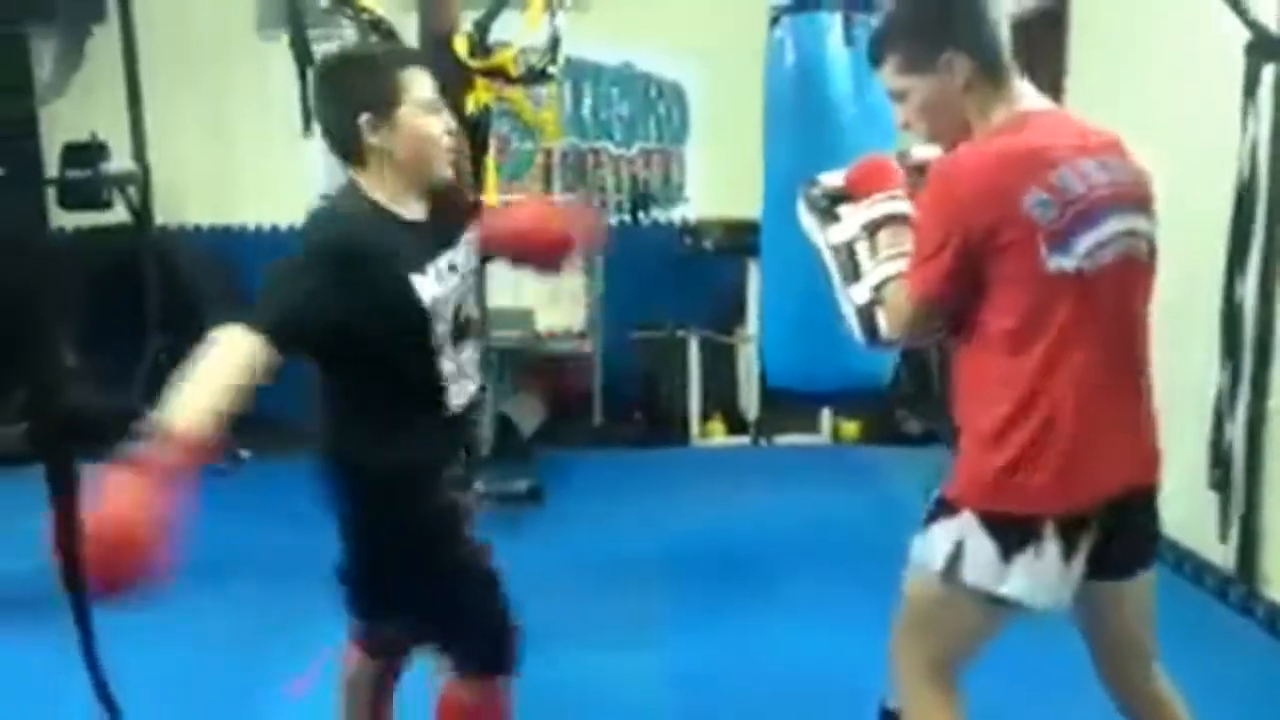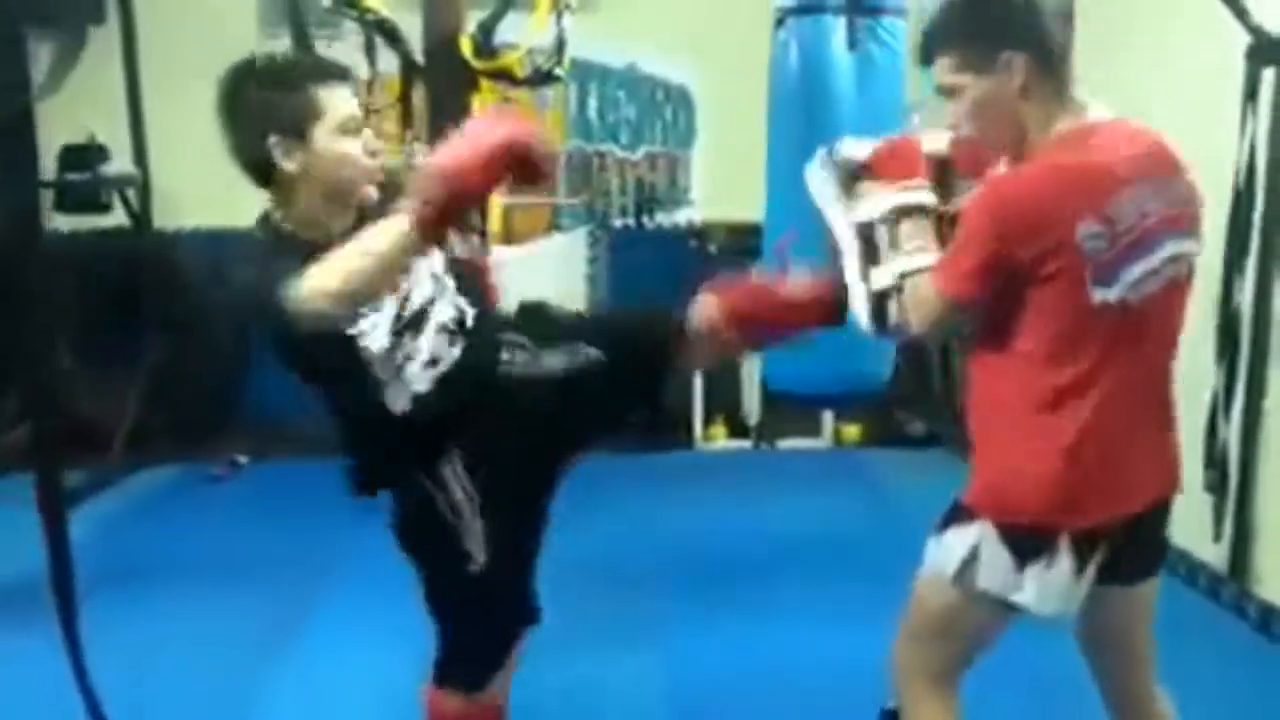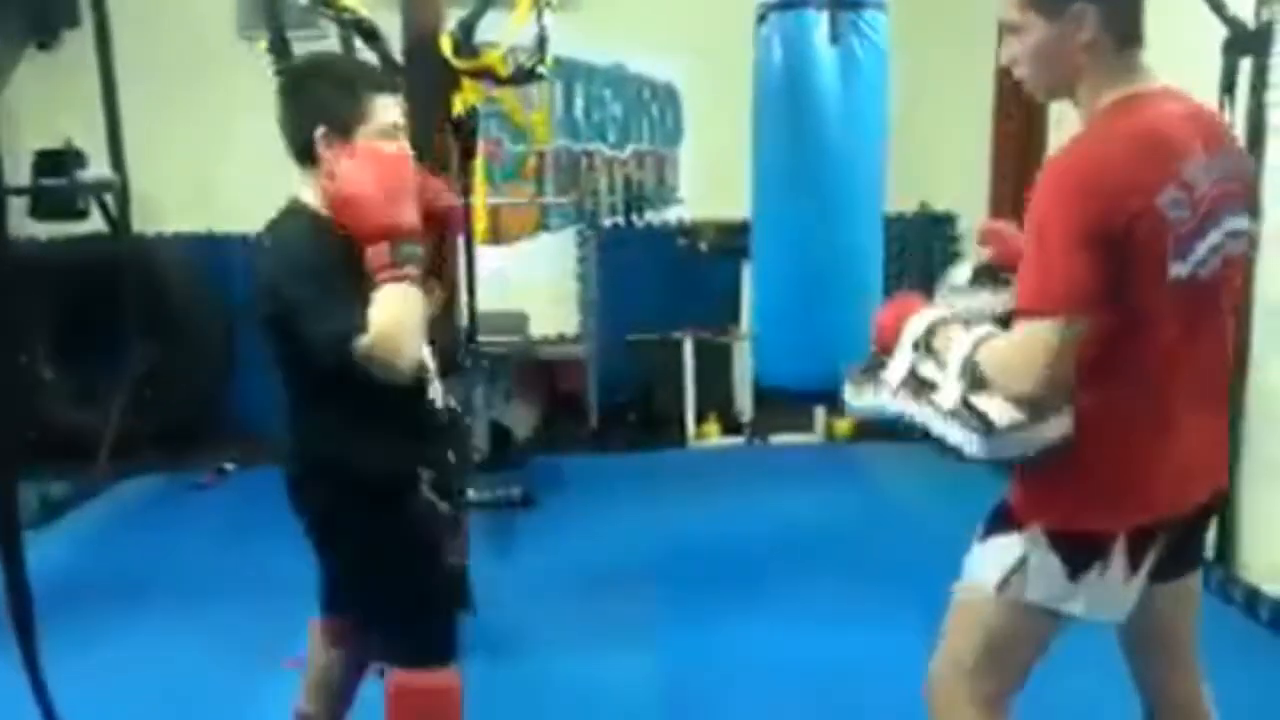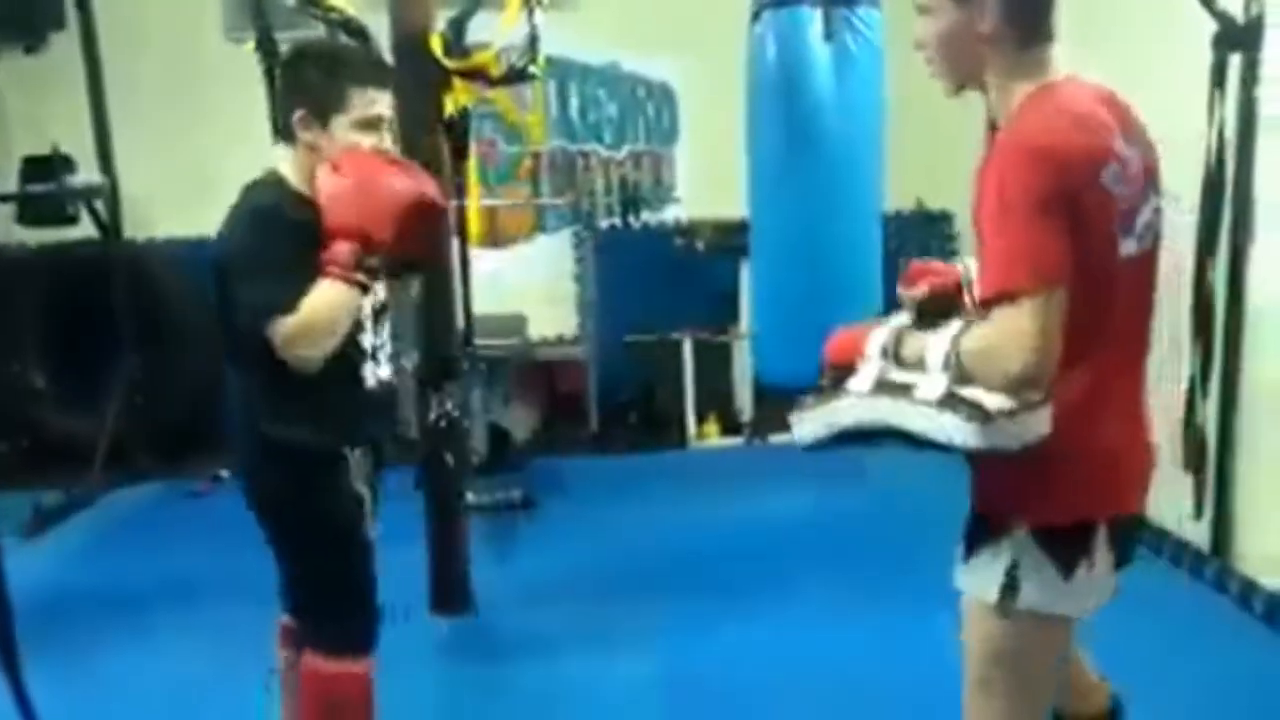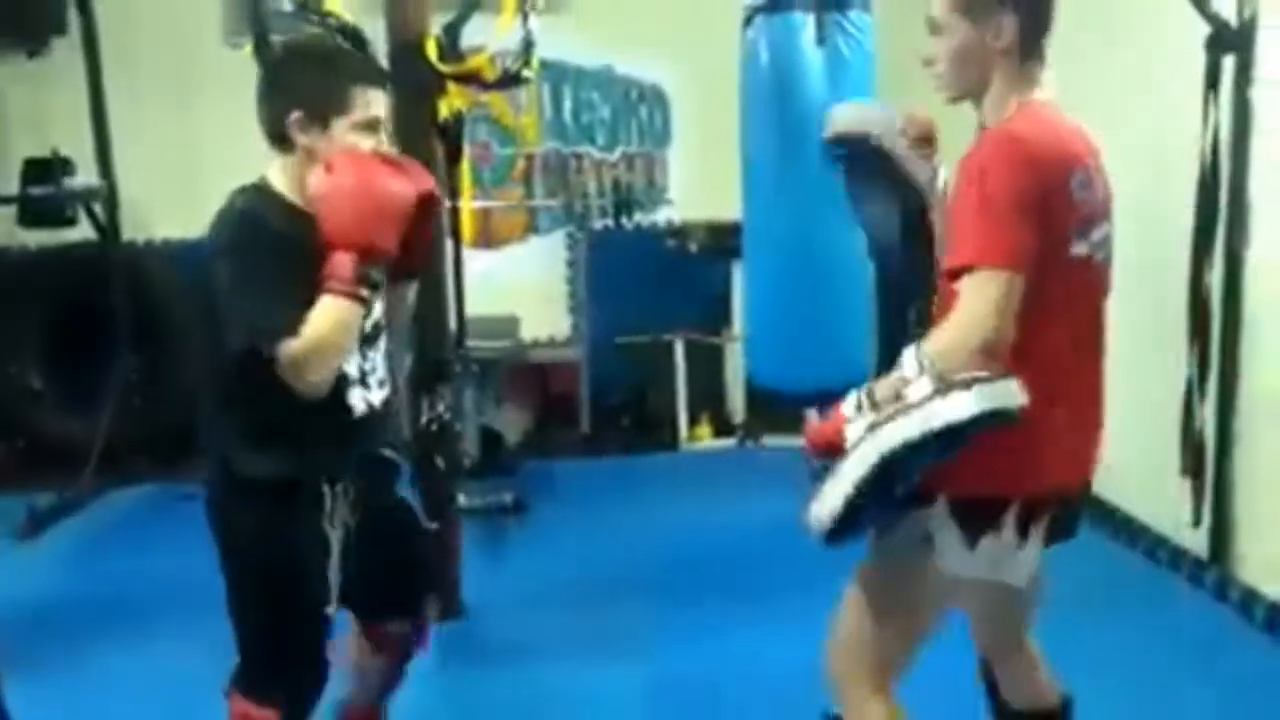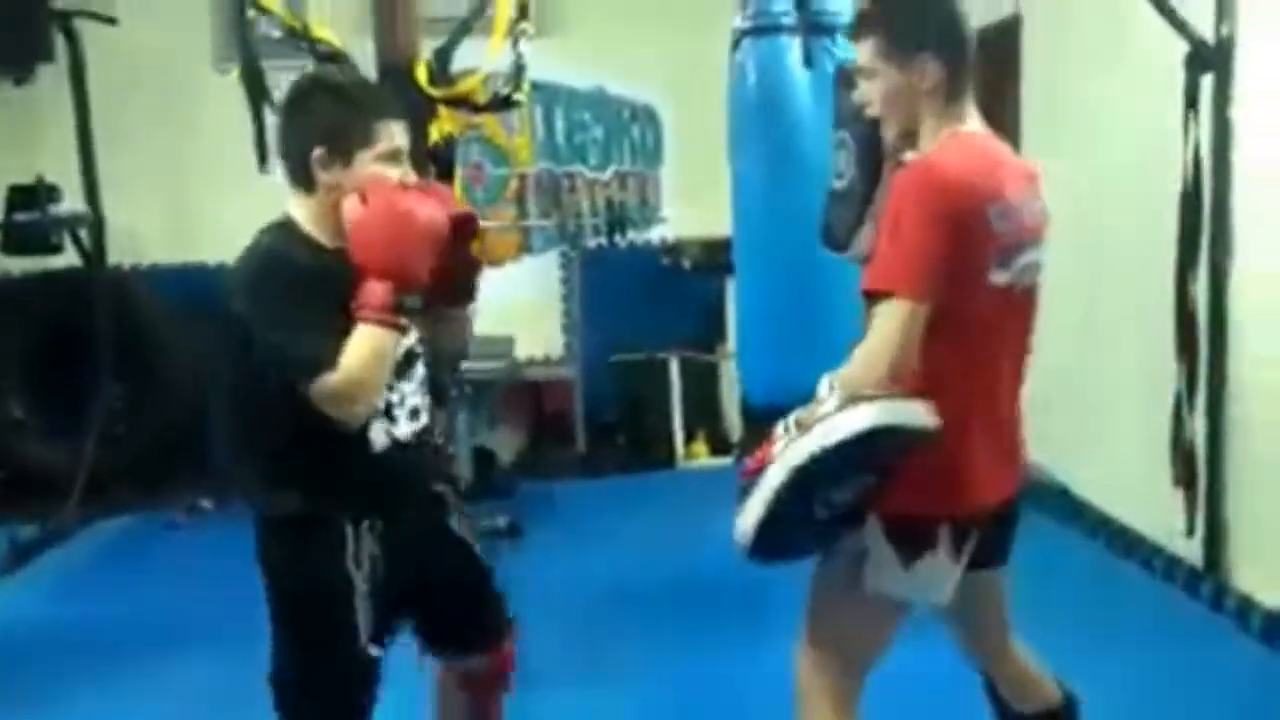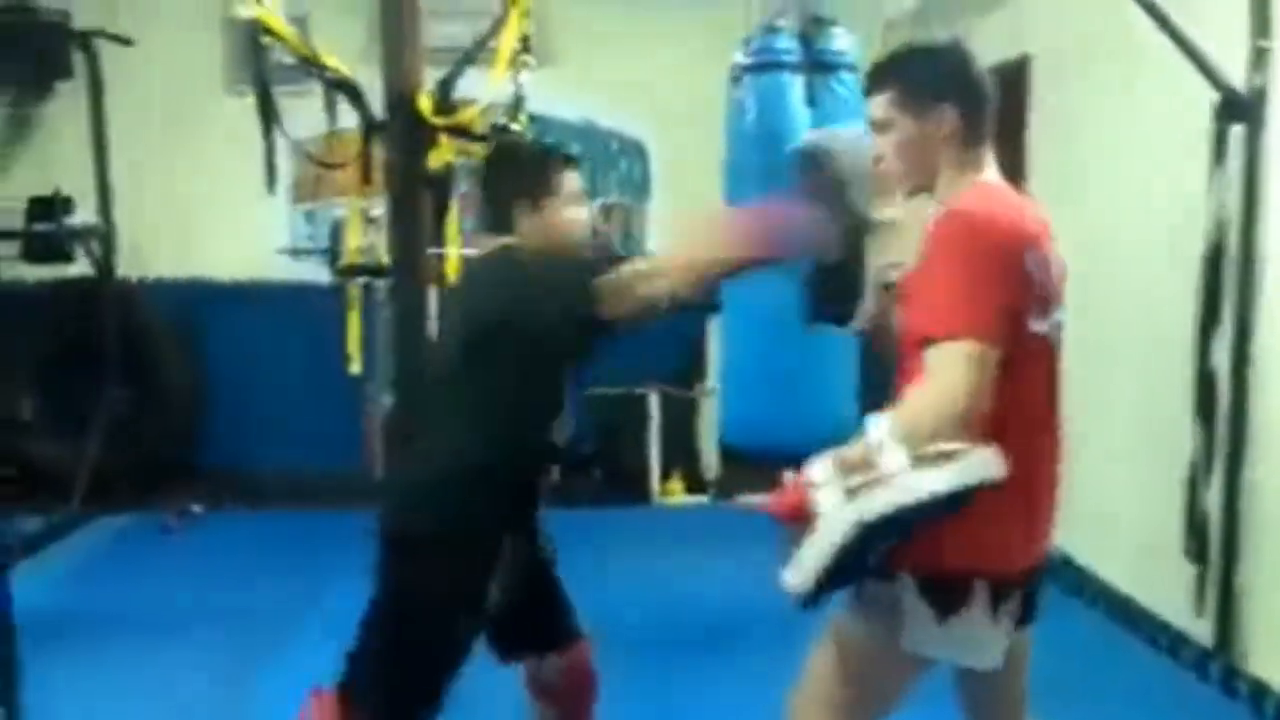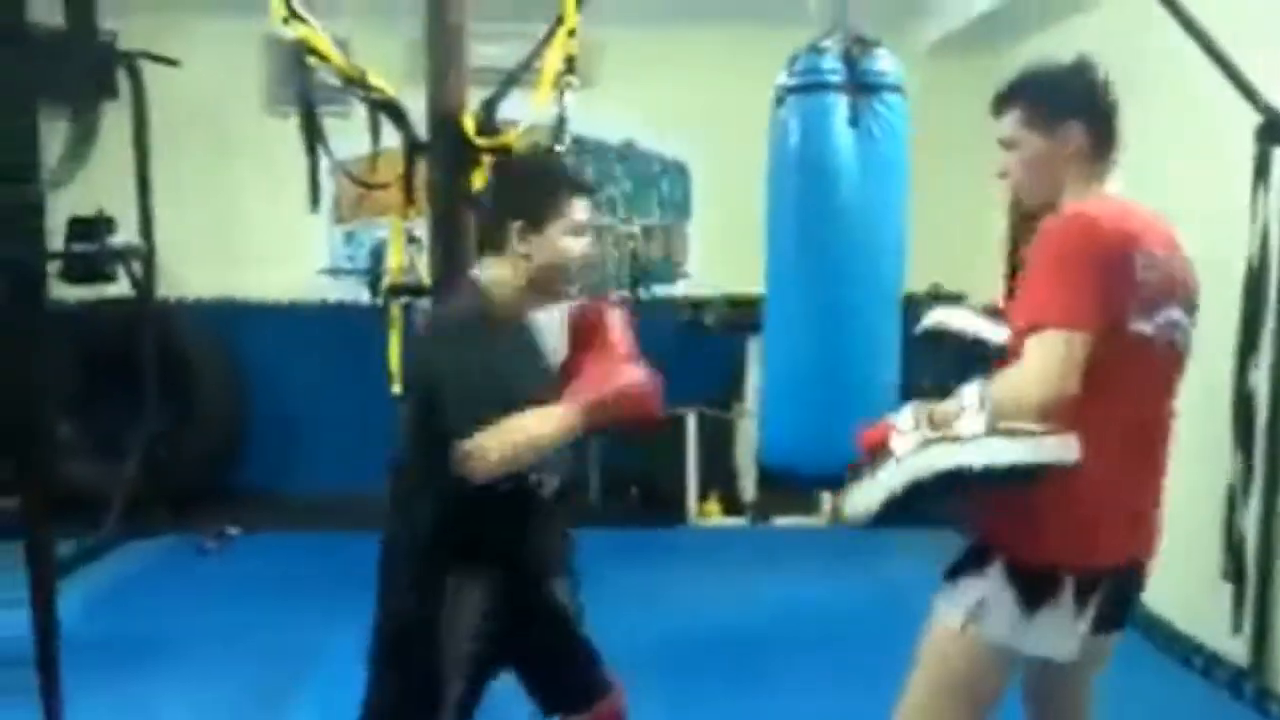
dt=0.4s
person 1, frame 1
left shoulder: (970, 175)
right shoulder: (1115, 157)
left elbow: (901, 323)
left wrist: (882, 214)
left hip: (1021, 480)
right hip: (1125, 468)
person 1, frame 2
left shoulder: (1022, 194)
right shoulder: (1163, 166)
left elbow: (923, 315)
left wrist: (903, 199)
left hip: (1036, 495)
right hip: (1140, 481)
person 1, frame 3
left shoulder: (1088, 168)
right shoulder: (1212, 137)
left elbow: (1032, 374)
left wrist: (944, 335)
right wrist: (1042, 262)
left hip: (1084, 494)
right hip: (1185, 473)
person 1, frame 4
left shoulder: (1027, 150)
right shoulder: (1106, 114)
left elbow: (1021, 357)
left wrist: (909, 347)
right wrist: (973, 289)
left hip: (1052, 475)
right hip: (1104, 455)
right knee: (1046, 652)
person 1, frame 5
left shoulder: (1008, 151)
right shoulder: (1066, 143)
left elbow: (980, 335)
left wrist: (872, 403)
left hip: (994, 459)
right hip: (1050, 451)
right knee: (1005, 644)
person 1, frame 6
left shoulder: (929, 181)
right shoulder: (1013, 176)
left elbow: (889, 358)
right elbow: (872, 250)
left wrist: (800, 433)
right wrist: (878, 170)
left hip: (920, 481)
right hip: (988, 468)
right knee: (993, 648)
person 1, frame 7
left shoulder: (968, 229)
right shoulder: (1026, 225)
left elbow: (952, 402)
left wrist: (832, 471)
left hip: (950, 538)
right hip: (1015, 531)
person 1, frame 8
left shoulder: (1075, 233)
right shoulder: (1164, 248)
left elbow: (1048, 384)
left wrist: (933, 419)
left hip: (1040, 536)
right hip: (1117, 536)
person 2, frame 1
left shoulder: (429, 210)
right shoulder: (344, 242)
right elbow: (243, 345)
left wrist: (513, 233)
right wrist: (164, 455)
left hip: (424, 466)
right hip: (398, 478)
left knee: (391, 629)
right knee: (486, 648)
person 2, frame 2
left shoulder: (385, 208)
right shoulder: (278, 271)
right elbow: (321, 297)
right wrist: (431, 205)
left hip: (517, 376)
right hip: (443, 459)
left knee: (699, 325)
right knee: (479, 648)
left ankle: (832, 295)
person 2, frame 3
left shoulder: (344, 229)
right shoulder: (297, 254)
right elbow: (393, 355)
left wrist: (415, 236)
right wrist: (397, 248)
left hip: (379, 464)
right hip: (362, 481)
left knee: (354, 614)
right knee: (426, 638)
person 2, frame 4
left shoulder: (334, 204)
right shoulder: (263, 220)
left elbow: (366, 313)
right elbow: (302, 343)
left wrist: (400, 242)
right wrist: (358, 246)
left hip: (333, 450)
right hip: (302, 459)
left knee: (312, 615)
right knee: (345, 626)
person 2, frame 5
left shoulder: (335, 212)
right shoulder: (249, 231)
left elbow: (377, 327)
right elbow: (307, 367)
left wrist: (401, 249)
right wrist: (358, 256)
left hip: (353, 471)
right hip: (279, 495)
left knee: (402, 611)
person 2, frame 6
left shoulder: (375, 242)
right shoulder: (273, 272)
right elbow: (346, 399)
left wrist: (450, 272)
right wrist: (389, 287)
left hip: (409, 499)
right hip: (326, 531)
left knee: (483, 650)
person 2, frame 7
left shoulder: (518, 282)
right shoulder: (514, 285)
right elbow: (639, 284)
right wrist: (749, 239)
left hip: (500, 524)
right hip: (443, 524)
left knee: (565, 668)
person 2, frame 8
left shoulder: (509, 322)
right shoulder: (464, 327)
right elbow: (484, 455)
left wrist: (588, 357)
right wrist: (584, 404)
left hip: (516, 563)
right hip: (444, 576)
